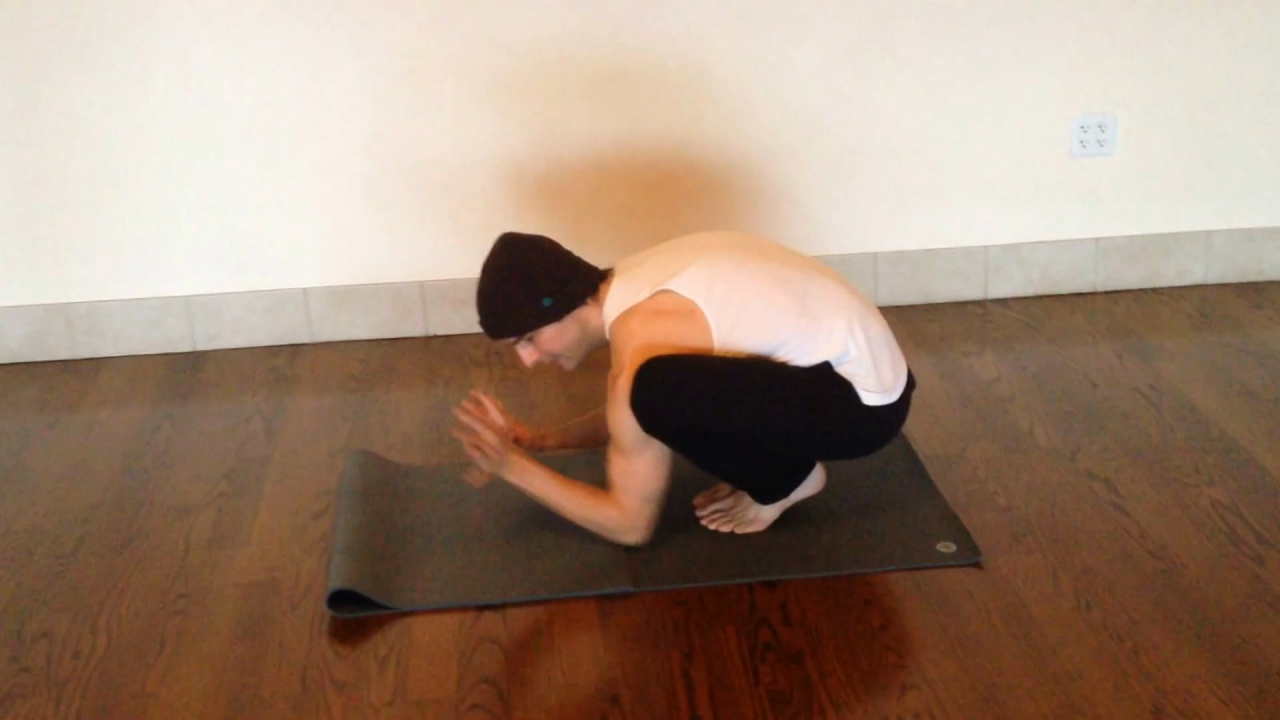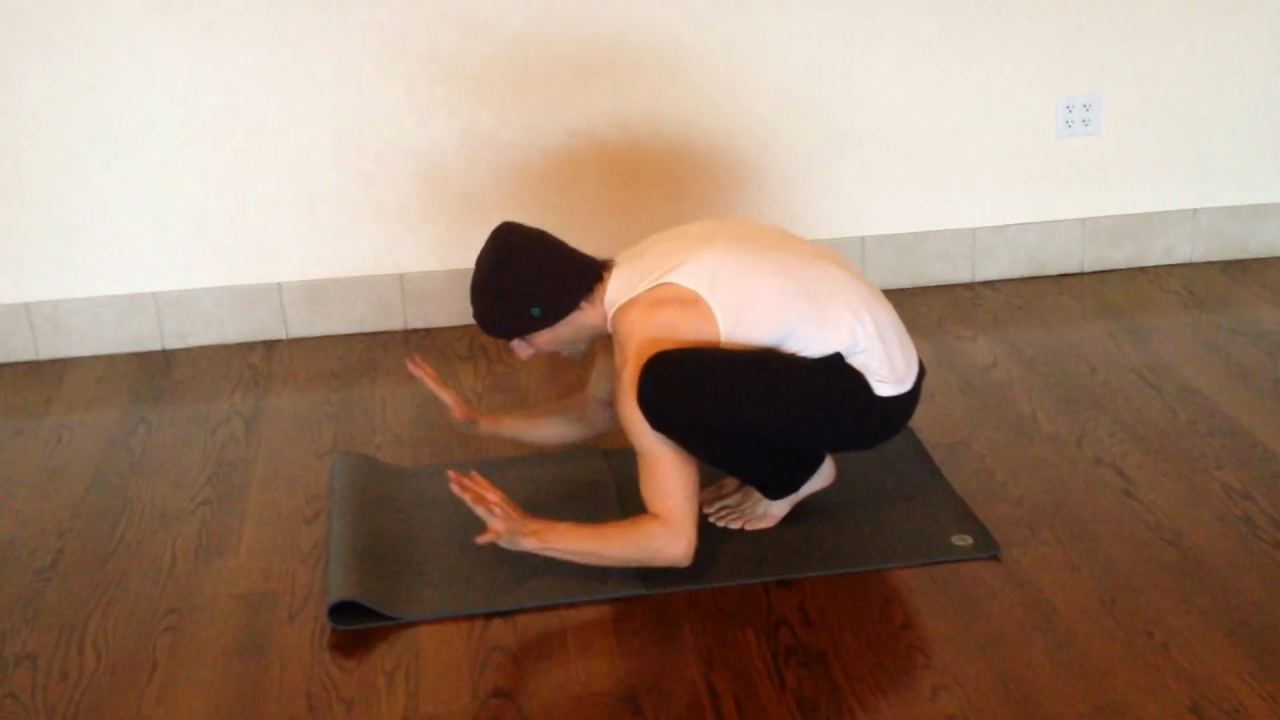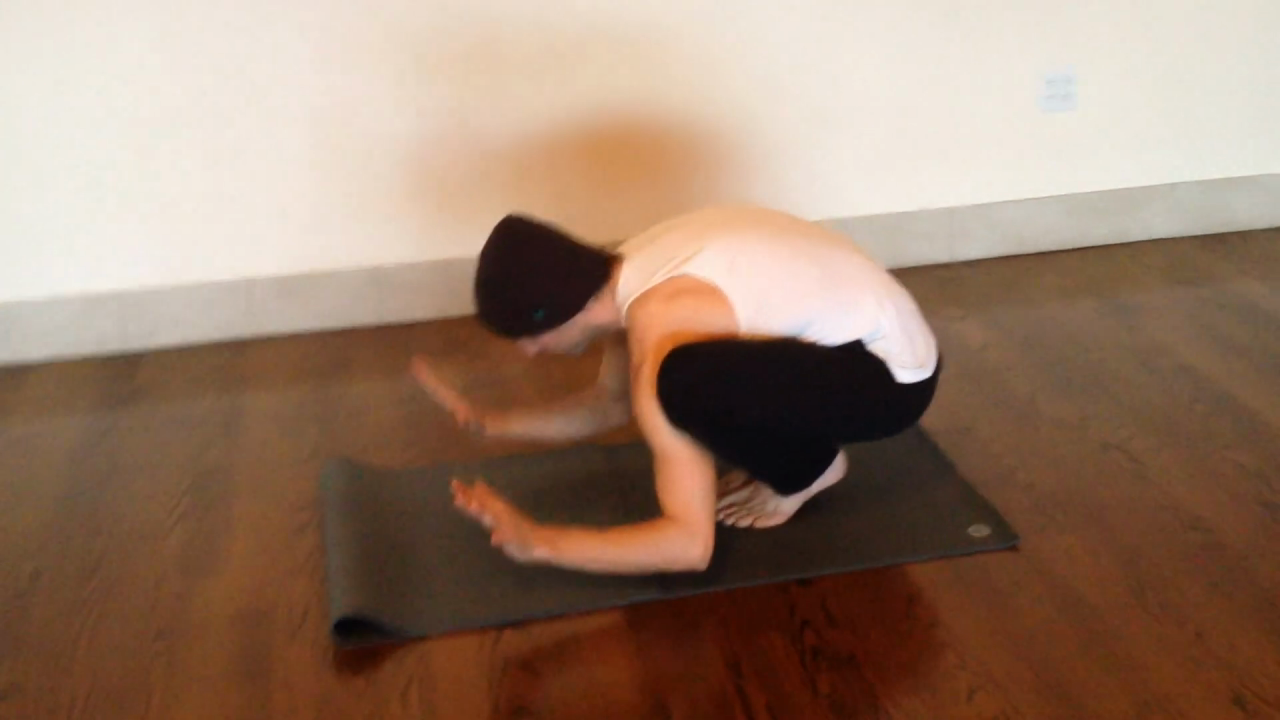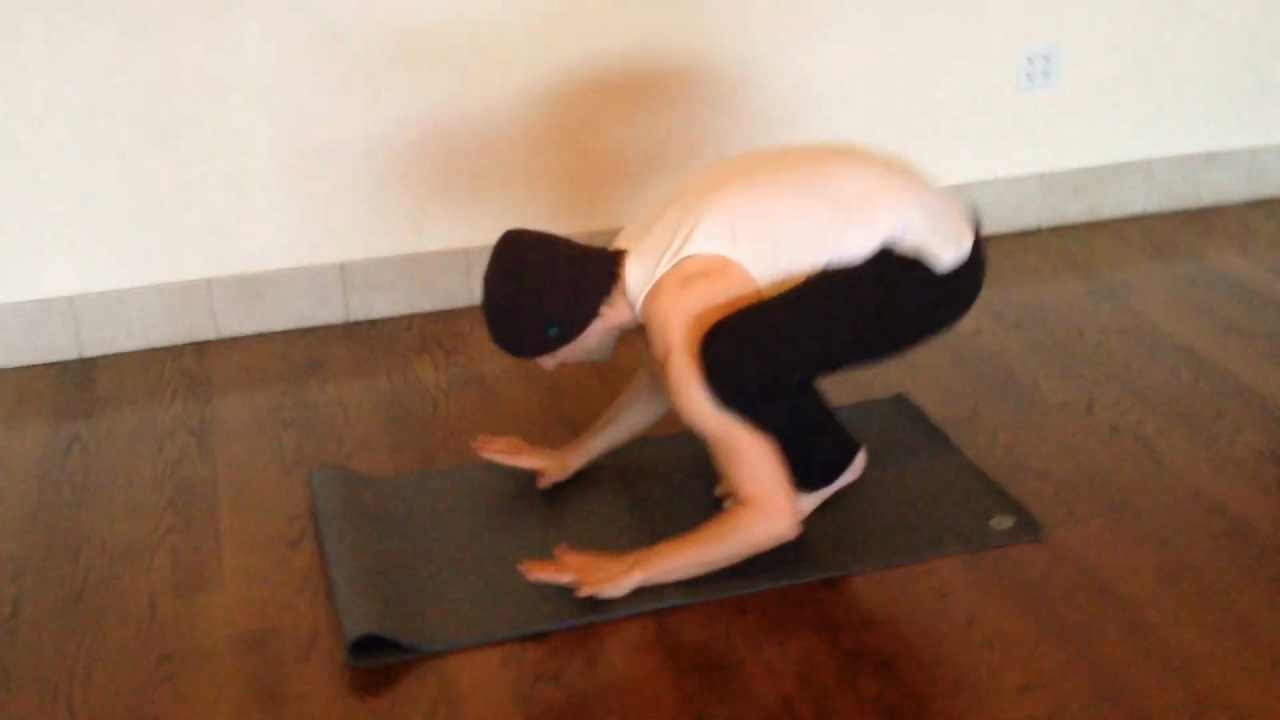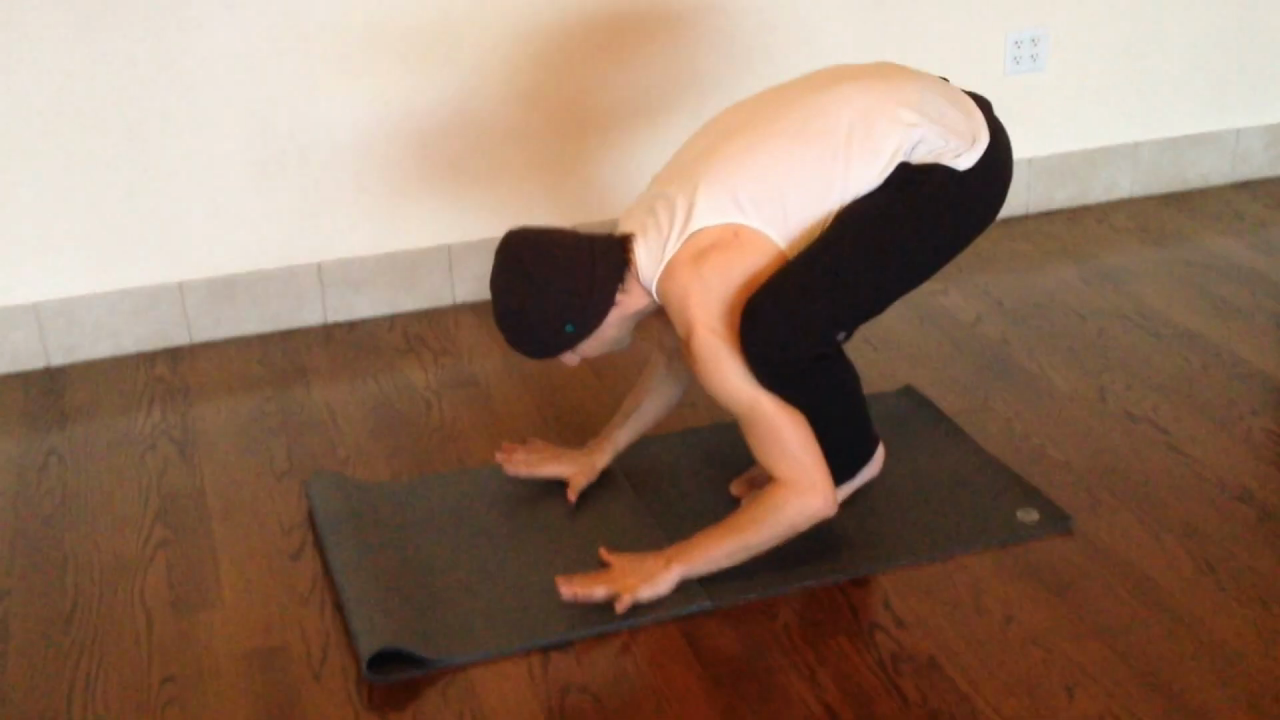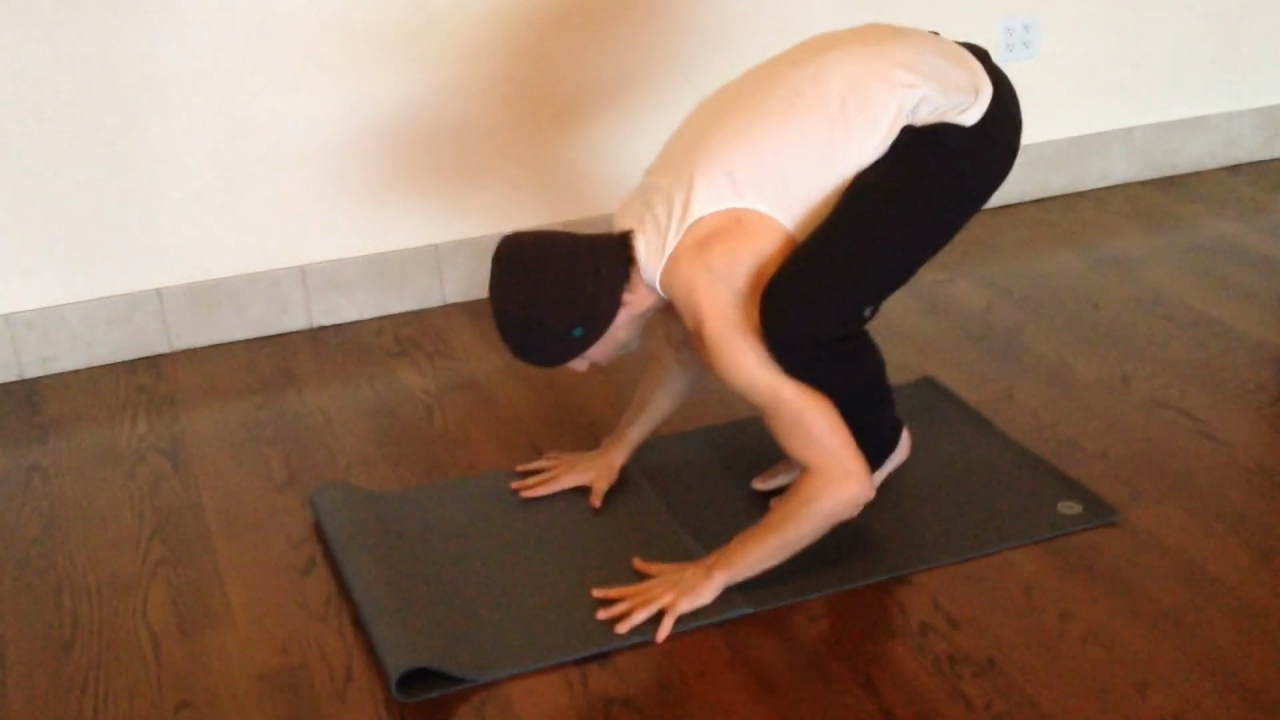
dt=0.4s
person 1, frame 1
left shoulder: (638, 356)
right shoulder: (628, 287)
left elbow: (631, 524)
right elbow: (637, 418)
right wrist: (544, 440)
left hip: (865, 401)
right hip: (850, 352)
left knee: (660, 390)
left ankle: (783, 482)
right ankle: (776, 463)
person 1, frame 2
left shoulder: (645, 341)
right shoulder: (623, 283)
left elbow: (675, 540)
right elbow: (596, 411)
left wrist: (529, 532)
right wrist: (483, 422)
left hip: (874, 390)
right hip: (857, 341)
left knee: (664, 389)
left ankle: (793, 477)
right ankle: (782, 460)
person 1, frame 3
left shoulder: (662, 341)
right shoulder: (630, 272)
left elbow: (691, 543)
right elbow: (612, 403)
left wrist: (538, 542)
right wrist: (491, 422)
left hip: (893, 375)
right hip: (863, 327)
left knee: (685, 383)
left ankle: (806, 471)
right ankle: (793, 451)
person 1, frame 4
left shoulder: (682, 328)
right shoulder: (635, 257)
left elbow: (775, 516)
left wrist: (631, 569)
right wrist: (574, 454)
left hip: (933, 261)
right hip: (899, 215)
left knee: (730, 357)
left ankle: (827, 466)
right ankle: (812, 450)
person 1, frame 5
left shoulder: (705, 309)
right shoulder: (640, 239)
left elbow: (811, 495)
right elbow: (679, 354)
left wrist: (670, 564)
right wrist: (599, 451)
left hip: (954, 158)
right hip: (900, 111)
left knee: (776, 332)
left ankle: (850, 458)
right ankle: (815, 441)
person 1, frame 6
left shoulder: (714, 297)
right shoulder: (641, 230)
left elbow: (846, 483)
right elbow: (684, 343)
left wrist: (710, 574)
right wrist: (613, 451)
left hip: (961, 115)
right hip: (893, 73)
left knee: (799, 316)
left ankle: (877, 444)
right ankle: (834, 429)
